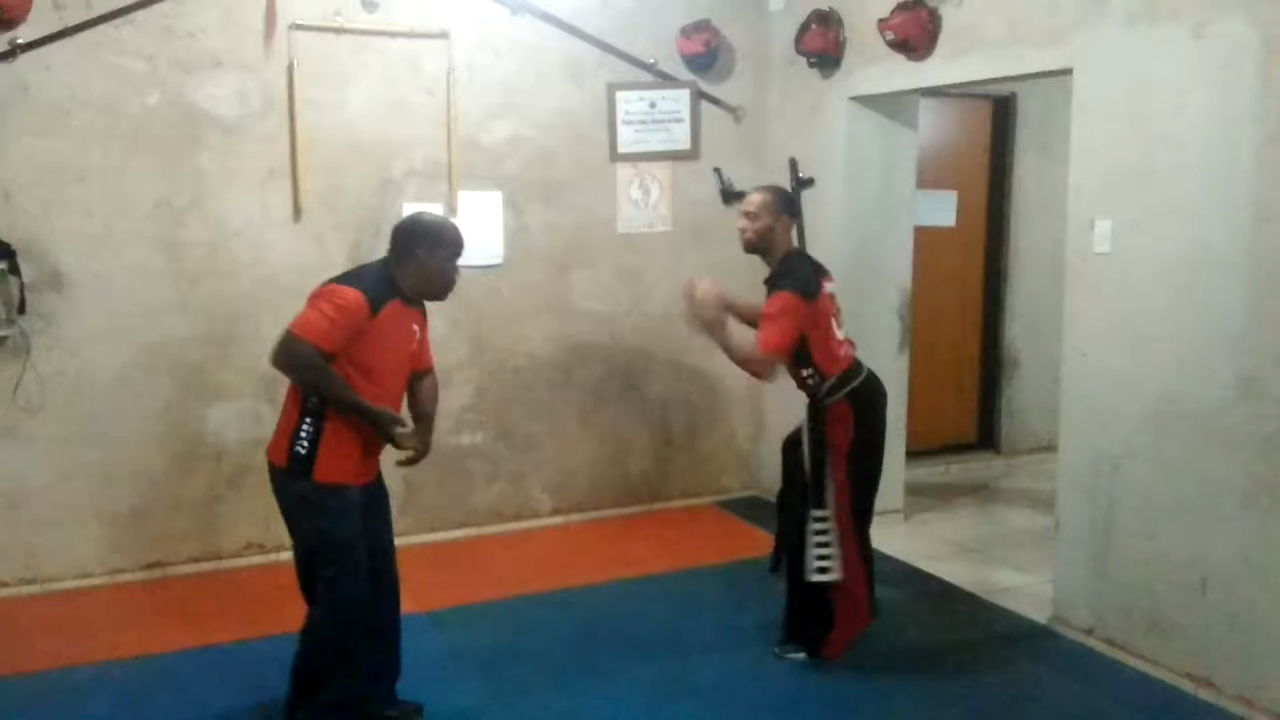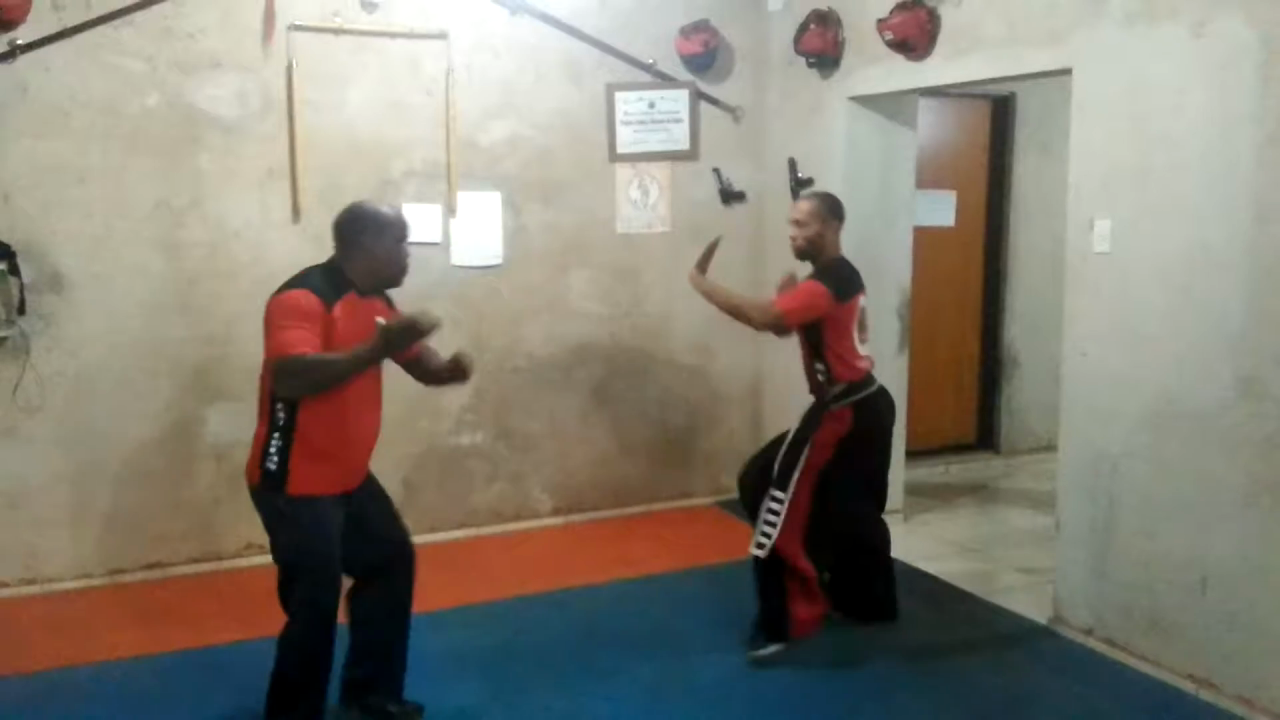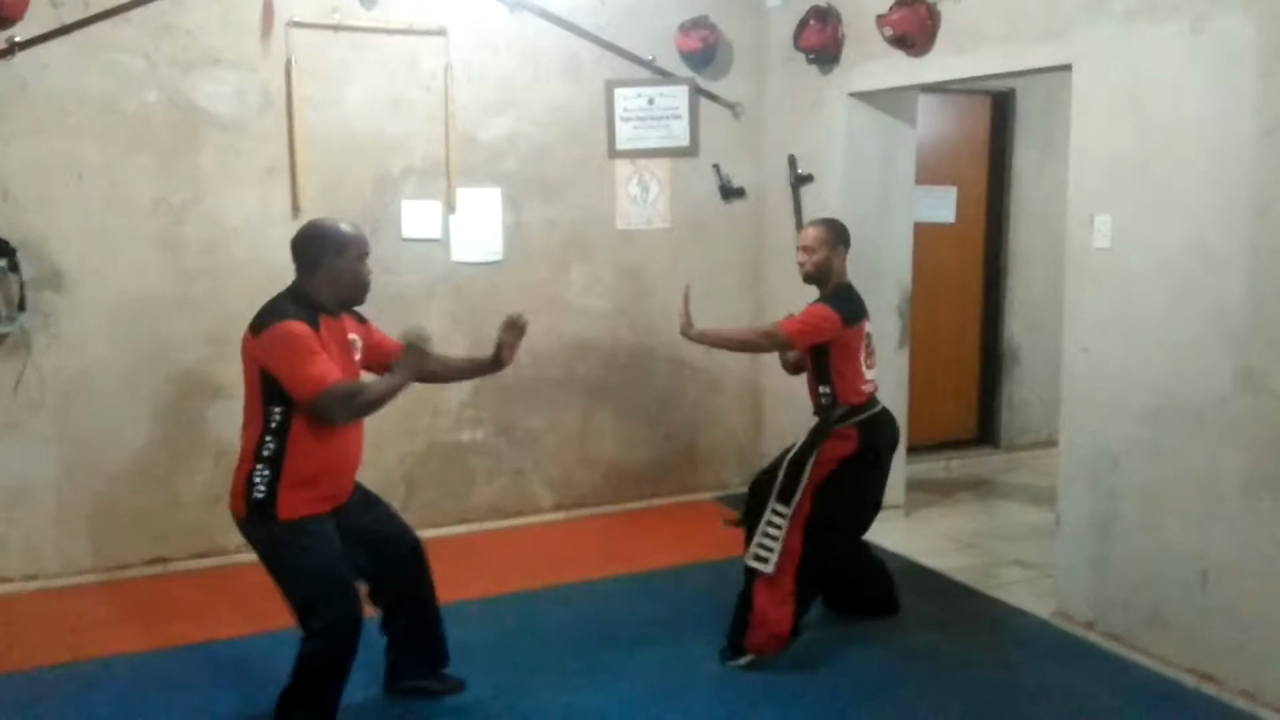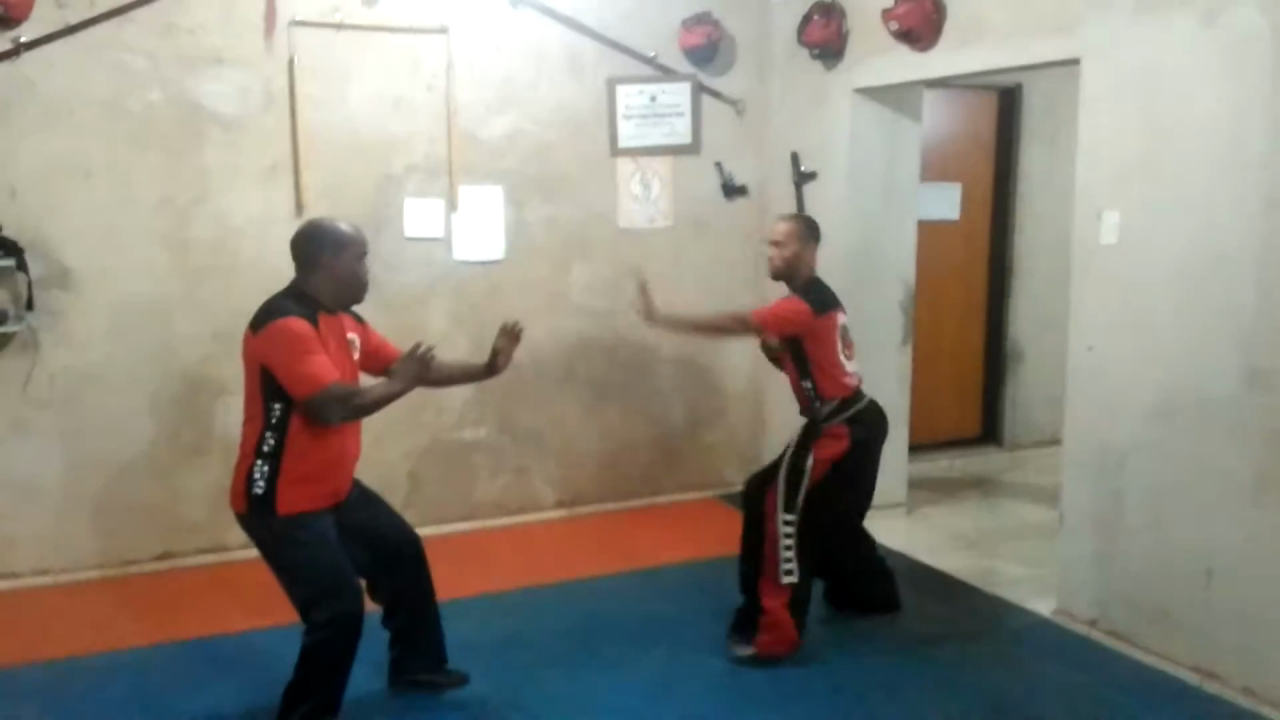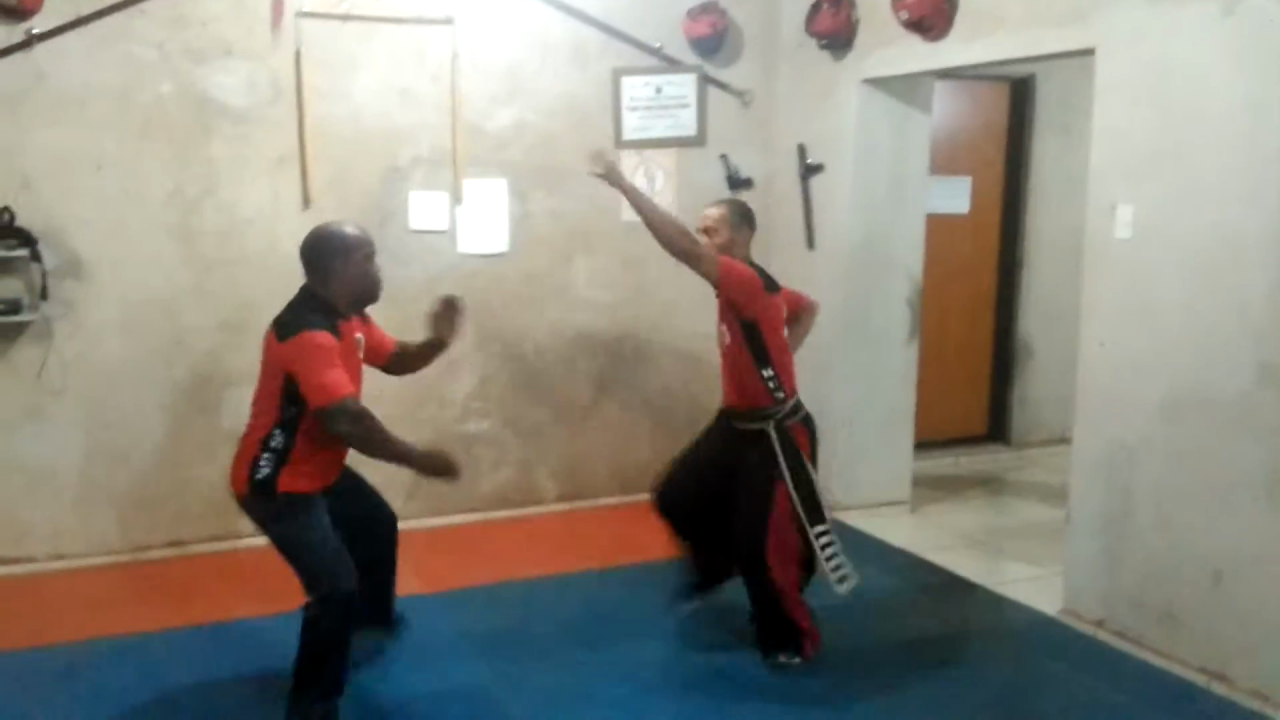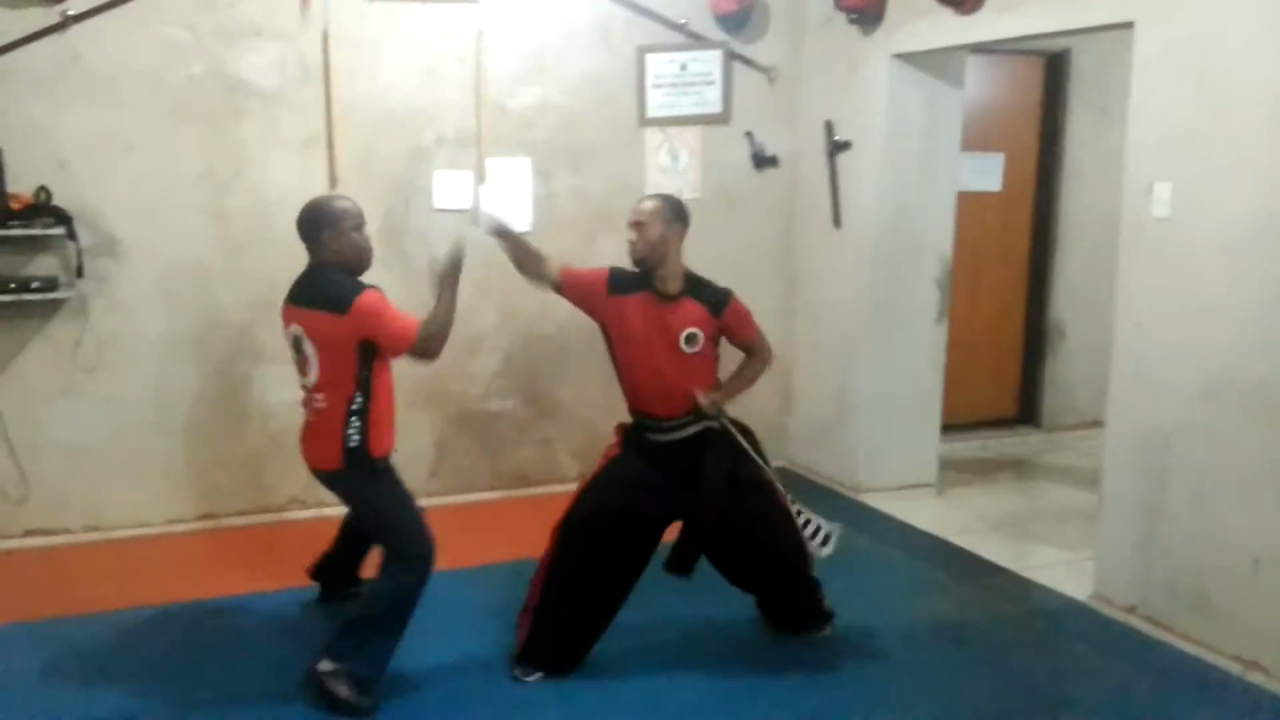
dt=0.3s
person 1, frame 1
left shoulder: (412, 308)
right shoulder: (352, 296)
left elbow: (421, 373)
right elbow: (290, 356)
left wrist: (423, 425)
right wrist: (368, 412)
left hip: (360, 471)
right hip: (312, 472)
left knee: (379, 586)
right knee: (342, 595)
person 1, frame 2
left shoulder: (378, 302)
right shoulder: (303, 299)
left elbow: (419, 361)
right elbow: (290, 376)
left wrist: (448, 369)
right wrist: (377, 348)
left hip: (349, 477)
right hip: (293, 484)
left knee: (392, 566)
right knee: (315, 601)
person 1, frame 3
left shoulder: (344, 320)
right shoulder: (283, 329)
left elbow: (417, 364)
right elbow: (339, 405)
left wrist: (491, 362)
right wrist: (400, 374)
left hip: (336, 491)
right hip: (281, 508)
left knee: (403, 557)
right knee: (337, 616)
left ankle: (412, 671)
person 1, frame 4
left shoulder: (343, 320)
right shoulder: (283, 325)
left elbow: (405, 364)
right elbow: (333, 405)
left wrist: (486, 368)
right wrist: (400, 383)
left hip: (334, 487)
right hip: (281, 503)
left knee: (402, 553)
right knee: (339, 609)
left ankle: (417, 663)
person 1, frame 5
left shoulder: (348, 315)
right shoulder: (311, 335)
left elbow: (397, 359)
right elbow: (347, 421)
left wrist: (438, 341)
right wrist: (416, 459)
left hip: (321, 471)
right hip: (278, 485)
left knee: (377, 526)
right knee: (339, 589)
left ankle: (371, 623)
person 1, frame 6
left shoulder: (303, 295)
right shoulder: (355, 300)
right elbow: (427, 344)
right wrist: (449, 286)
left hip: (327, 448)
right hip: (354, 454)
left knee: (373, 513)
right knee: (413, 550)
left ankle: (334, 579)
right ankle: (341, 665)
person 2, frame 1
left shoulder: (790, 289)
right shoulder: (801, 269)
left elbow: (761, 364)
right elbow: (774, 326)
left wrist: (715, 327)
right wrist: (726, 304)
left hip: (842, 408)
right hip: (844, 398)
left knee: (825, 515)
right knee: (807, 507)
left ankle: (821, 633)
right ankle: (848, 608)
person 2, frame 2
left shoulder: (826, 285)
right shoulder: (840, 277)
left elbow: (763, 317)
right elbow: (787, 320)
left wrist: (703, 283)
right wrist: (787, 299)
left hip: (845, 412)
right hip: (866, 407)
left knee: (784, 503)
right knee: (852, 511)
left ankle: (785, 620)
right ankle: (869, 601)
person 2, frame 3
left shoulder: (833, 310)
right shoulder: (842, 305)
left elbow: (766, 338)
right elbow: (795, 364)
left wrist: (694, 332)
right wrist: (790, 349)
left hip: (850, 435)
right hip: (868, 429)
left knee: (778, 504)
right knee: (832, 527)
left ankle: (761, 634)
right ankle: (871, 597)
person 2, frame 4
left shoulder: (803, 306)
right shoulder: (813, 300)
left elbow: (737, 323)
right elbow: (789, 353)
left wrist: (662, 318)
right wrist: (777, 351)
left hip: (839, 431)
right hip: (854, 422)
left knee: (771, 509)
right knee: (836, 518)
left ankle: (770, 632)
right ankle: (870, 594)
person 2, frame 5
left shoulder: (748, 283)
right shoulder: (752, 289)
left elbow: (685, 250)
right elbow: (807, 309)
left wrist: (622, 184)
left hip: (776, 435)
right hip: (735, 426)
left knee: (771, 539)
right knee: (678, 498)
left ankle: (788, 638)
right ankle: (712, 569)
person 2, frame 6
left shoulder: (715, 301)
right shoulder: (612, 288)
left elbow: (761, 353)
right elbow: (541, 270)
left wrist: (722, 392)
right wrist: (505, 235)
left hip: (708, 445)
right hip: (644, 447)
left knee: (766, 532)
right knee: (583, 536)
left ankle: (802, 615)
right ankle: (543, 651)
